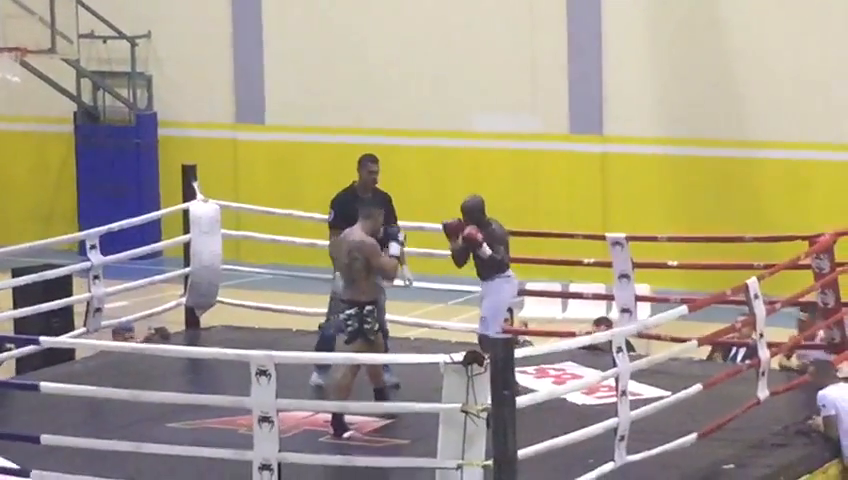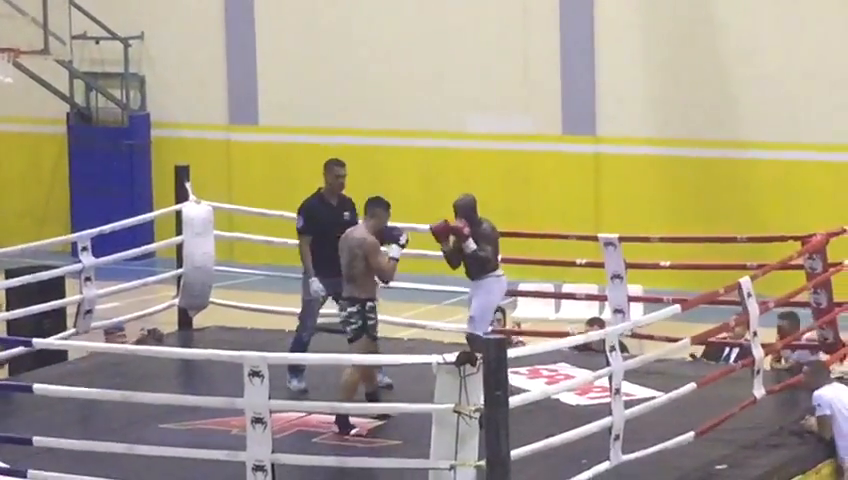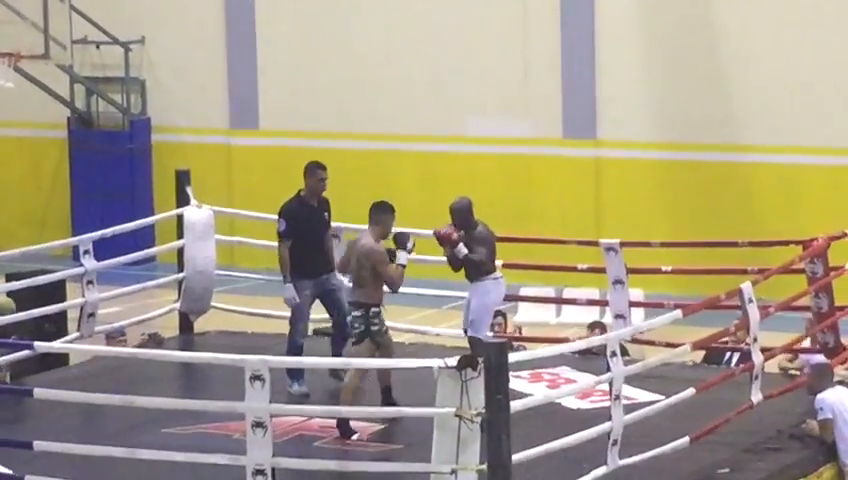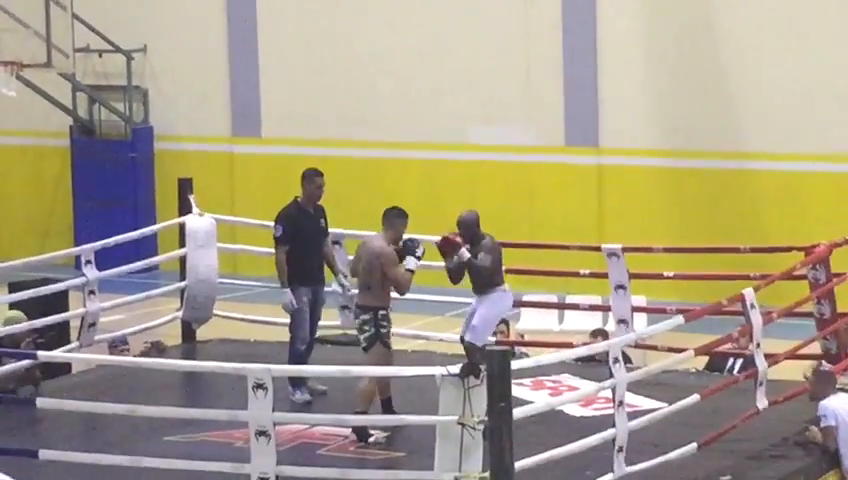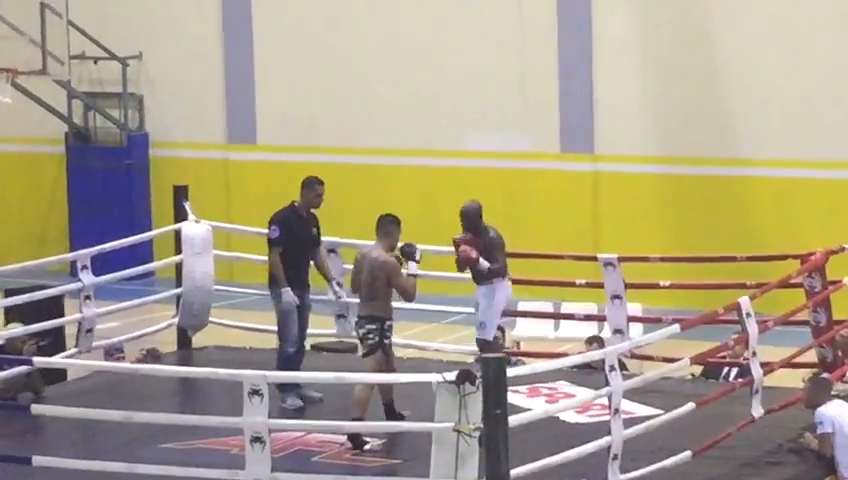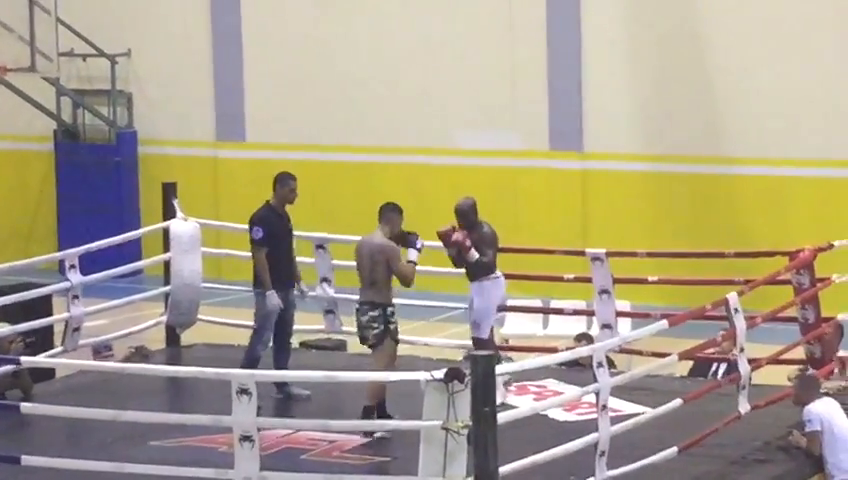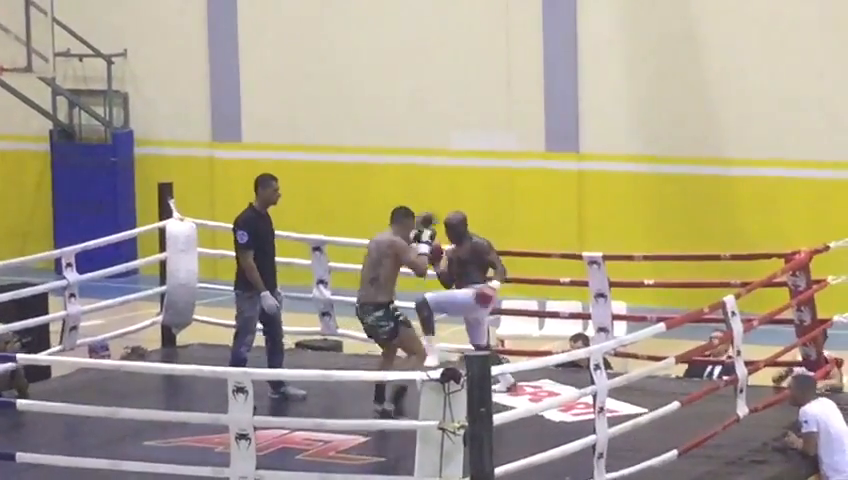
dt=0.3s
person 1, frame 1
left shoulder: (344, 237)
right shoulder: (366, 243)
right elbow: (390, 274)
right wrist: (395, 245)
left hip: (355, 304)
right hip: (359, 309)
left knee: (377, 351)
right knee: (352, 366)
left ankle: (382, 402)
right ankle: (338, 421)
person 1, frame 2
left shoulder: (349, 234)
right shoulder: (367, 241)
right elbow: (386, 276)
right wrist: (396, 247)
left hip: (353, 302)
right hip: (360, 306)
left knee: (370, 357)
right knee: (358, 364)
left ankle: (372, 404)
right ankle: (342, 419)
person 1, frame 3
left shoulder: (357, 242)
right shoulder: (375, 249)
left elbow: (342, 267)
right elbow: (395, 284)
right wrist: (403, 253)
left hip: (365, 308)
right hip: (366, 311)
left knee: (386, 348)
right knee: (359, 368)
left ankle: (388, 401)
right ankle: (343, 423)
person 1, frame 4
left shoulder: (366, 243)
right shoulder: (385, 252)
left elbow: (353, 271)
right elbow: (402, 288)
right wrist: (412, 259)
left hip: (366, 310)
right hip: (374, 314)
left knee: (385, 363)
left ankle: (388, 411)
right ankle: (359, 426)
person 1, frame 5
left shoulder: (363, 255)
right shoulder: (388, 262)
left elbow: (355, 288)
right elbow: (409, 294)
right wrist: (412, 264)
left hip: (366, 319)
right hip: (377, 323)
left knee: (388, 366)
left ankle: (391, 415)
right ankle: (354, 433)
person 1, frame 6
left shoulder: (363, 242)
right shoulder: (388, 246)
right elbow: (407, 280)
right wrist: (413, 251)
left hip: (364, 307)
right hip: (379, 310)
left knee: (385, 361)
right knee: (383, 366)
left ankle: (380, 411)
right ankle: (368, 419)
person 1, frame 7
left shoulder: (377, 241)
right shoulder: (396, 243)
right elbow: (421, 270)
left wrist: (415, 237)
right wrist: (424, 244)
left hip: (363, 307)
right hip: (382, 309)
left knee: (389, 352)
right knee: (418, 353)
left ankle: (381, 401)
right ankle: (394, 401)
person 2, frame 1
left shoulder: (383, 199)
right shoulder: (342, 200)
right elbow: (334, 238)
right wrist: (338, 273)
left knee: (379, 324)
right knee: (333, 322)
left ankle: (383, 370)
right ankle: (320, 370)
person 2, frame 2
left shoulder: (348, 205)
right shoulder: (310, 207)
right elbow: (304, 244)
right wrist: (313, 279)
left hip: (343, 276)
right hip: (319, 277)
right knee: (307, 328)
right ankle: (295, 374)
person 2, frame 3
left shoulder: (324, 204)
right shoulder: (290, 209)
right elbow: (283, 248)
left wrist: (334, 270)
right wrist: (287, 284)
left hip: (326, 275)
right hip: (302, 279)
left knee: (345, 319)
right knee: (299, 330)
right ankle: (295, 379)
person 2, frame 4
left shoulder: (319, 212)
right shoulder: (288, 215)
right elbow: (280, 254)
left wrist: (339, 275)
right wrist: (285, 289)
left hip: (317, 283)
right hip: (297, 286)
left knee: (310, 336)
right knee: (300, 337)
left ankle: (302, 379)
right ankle: (296, 386)
person 2, frame 5
left shoulder: (312, 220)
right shoulder: (283, 218)
left elbow: (317, 254)
right elbow: (273, 256)
left wrist: (332, 282)
right wrist: (284, 289)
left hip: (302, 288)
right hip: (284, 288)
left knee: (299, 341)
right knee: (289, 340)
left ankle: (295, 386)
right ankle: (285, 392)
person 2, frame 6
left shoulder: (284, 215)
right shoulder: (262, 218)
right elbow: (259, 257)
left wrist: (298, 281)
right wrist: (270, 291)
left hip: (287, 288)
right hip: (268, 290)
left knee: (284, 339)
right knee: (260, 341)
left ankle: (283, 385)
person 2, frame 7
left shoulder: (265, 216)
right shoulder: (246, 221)
right elbow: (246, 261)
left wrist: (273, 289)
right wrist: (263, 294)
left hip: (268, 290)
right hip: (251, 293)
left knee: (276, 339)
right knee: (243, 344)
left ankle: (278, 386)
person 3, frame 1
left shoulder: (495, 231)
right shoulder: (473, 229)
left elbow: (502, 263)
right elbow: (459, 262)
left wrist: (481, 246)
right wrist: (453, 239)
left hip: (500, 284)
right hip: (490, 283)
left knee: (485, 336)
right knee: (490, 333)
person 3, frame 2
left shoulder: (485, 230)
right shoulder: (464, 229)
left elbow: (487, 262)
right elbow: (454, 263)
left wrist: (466, 241)
right wrist: (443, 241)
left hip: (490, 283)
right hip: (479, 283)
left knee: (473, 335)
right knee: (478, 333)
person 3, frame 3
left shoulder: (480, 233)
right shoulder: (464, 233)
left elbow: (480, 264)
right elbow: (456, 267)
left wrist: (457, 246)
right wrist: (447, 246)
left hip: (488, 286)
right hip: (479, 285)
left knee: (475, 336)
right knee: (469, 331)
person 3, frame 4
left shoulder: (487, 244)
right shoulder: (467, 246)
left elbow: (482, 270)
right elbow: (455, 279)
left wrist: (460, 251)
right wrist: (448, 257)
left hip: (497, 297)
right hip: (483, 297)
left knee: (471, 344)
right knee: (467, 340)
person 3, frame 5
left shoulder: (492, 238)
right shoulder: (470, 236)
left elbow: (501, 271)
right elbow: (461, 267)
left wrist: (478, 261)
right wrist: (460, 252)
left hip: (495, 288)
right hip: (483, 287)
left knee: (484, 340)
right knee: (484, 337)
person 3, frame 6
left shoulder: (485, 233)
right shoulder: (465, 230)
left elbow: (488, 263)
right elbow: (458, 263)
left wrist: (469, 251)
right wrist: (449, 245)
left hip: (490, 285)
right hip: (480, 285)
left knee: (479, 339)
right knee: (483, 337)
person 3, frame 7
left shoulder: (479, 244)
right shoulder: (452, 252)
left elbow: (500, 269)
right elbow: (448, 283)
left wrist: (492, 287)
right wrist: (438, 266)
left hip: (477, 296)
right hip: (471, 298)
left knee: (423, 303)
right knee: (482, 346)
left ankle: (432, 354)
right ankle: (506, 379)
